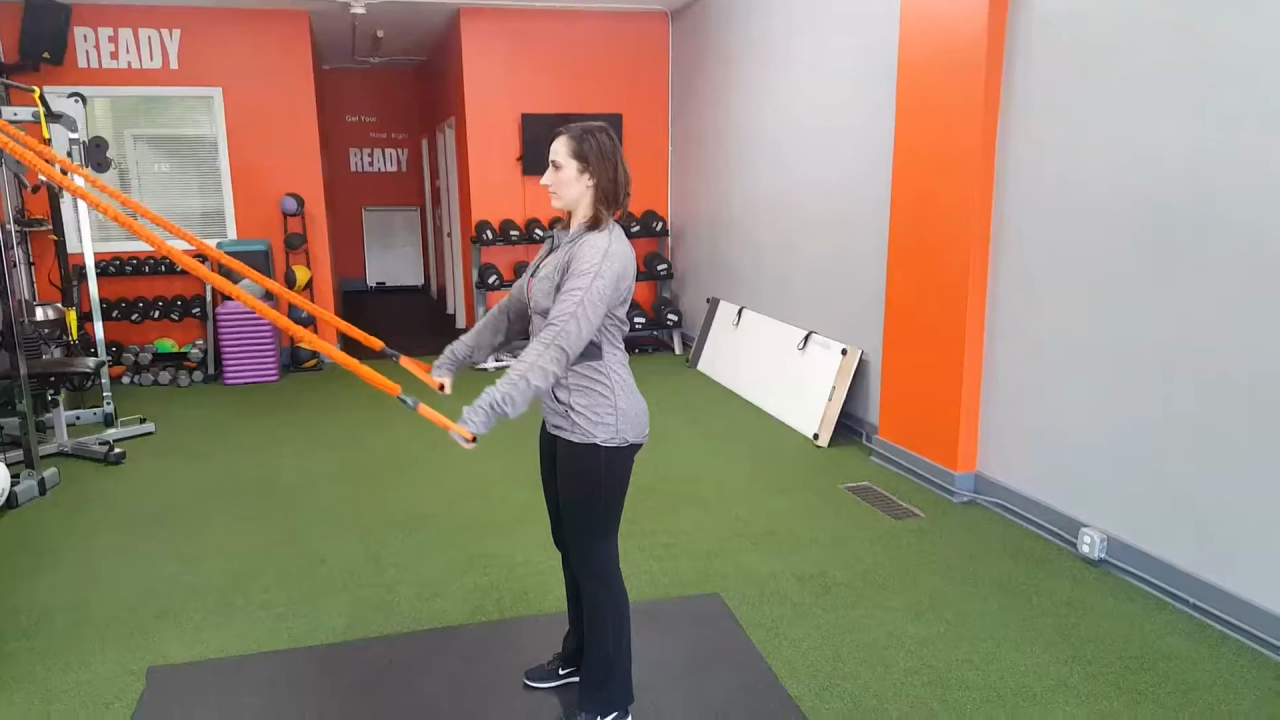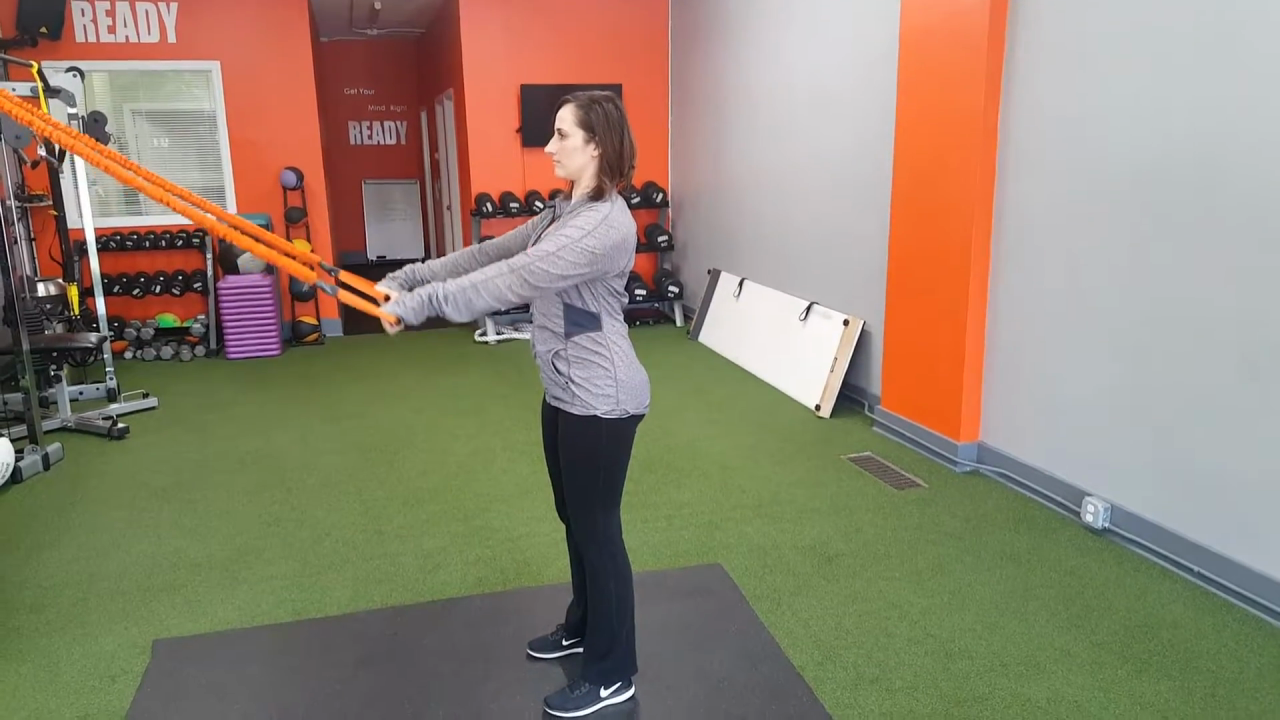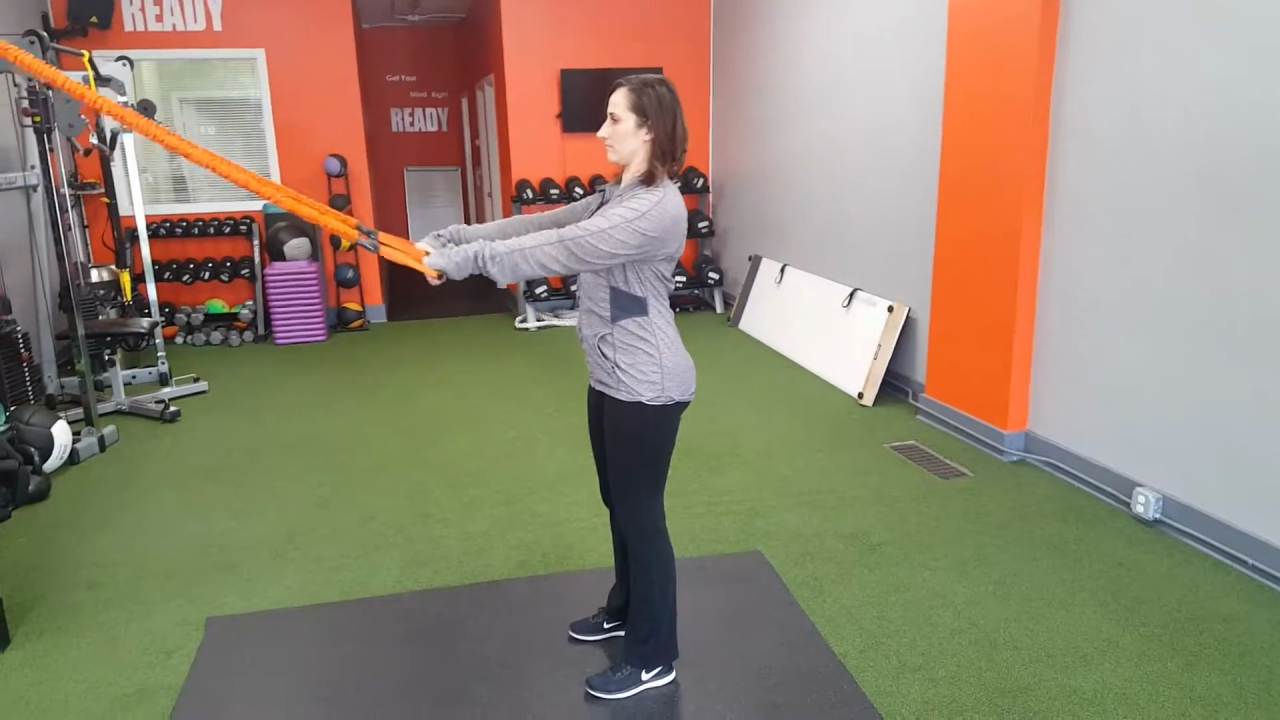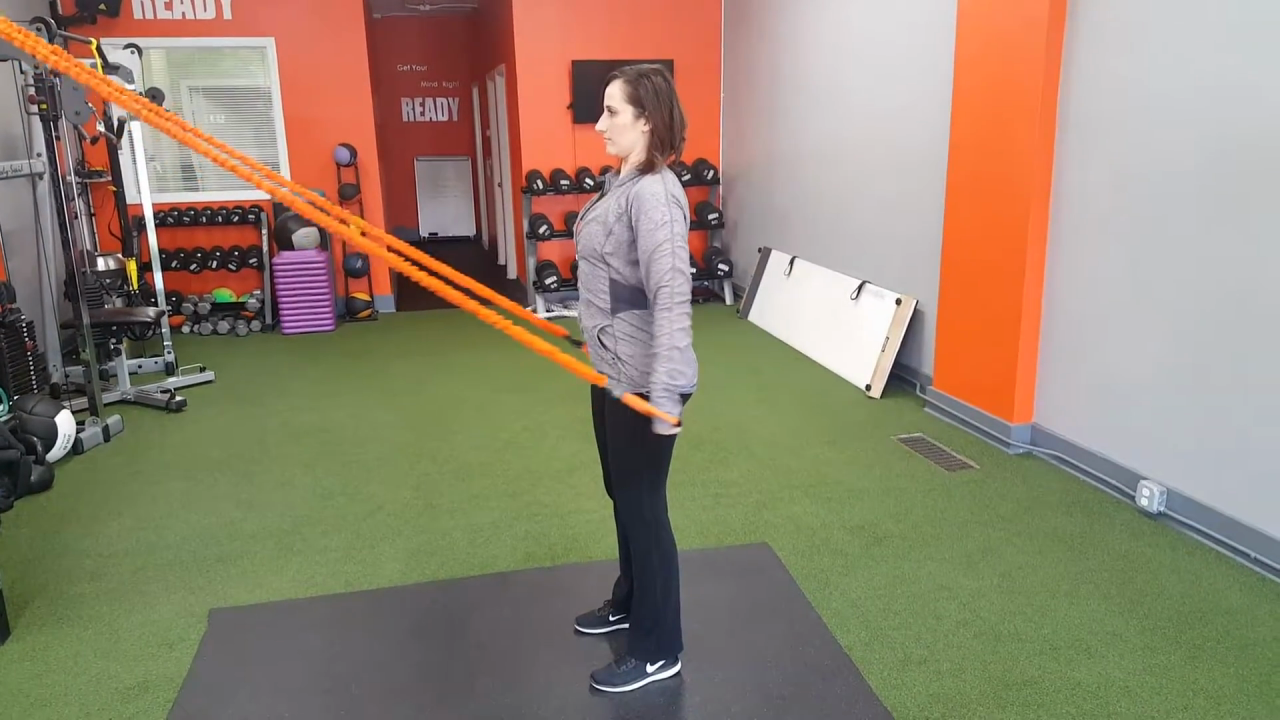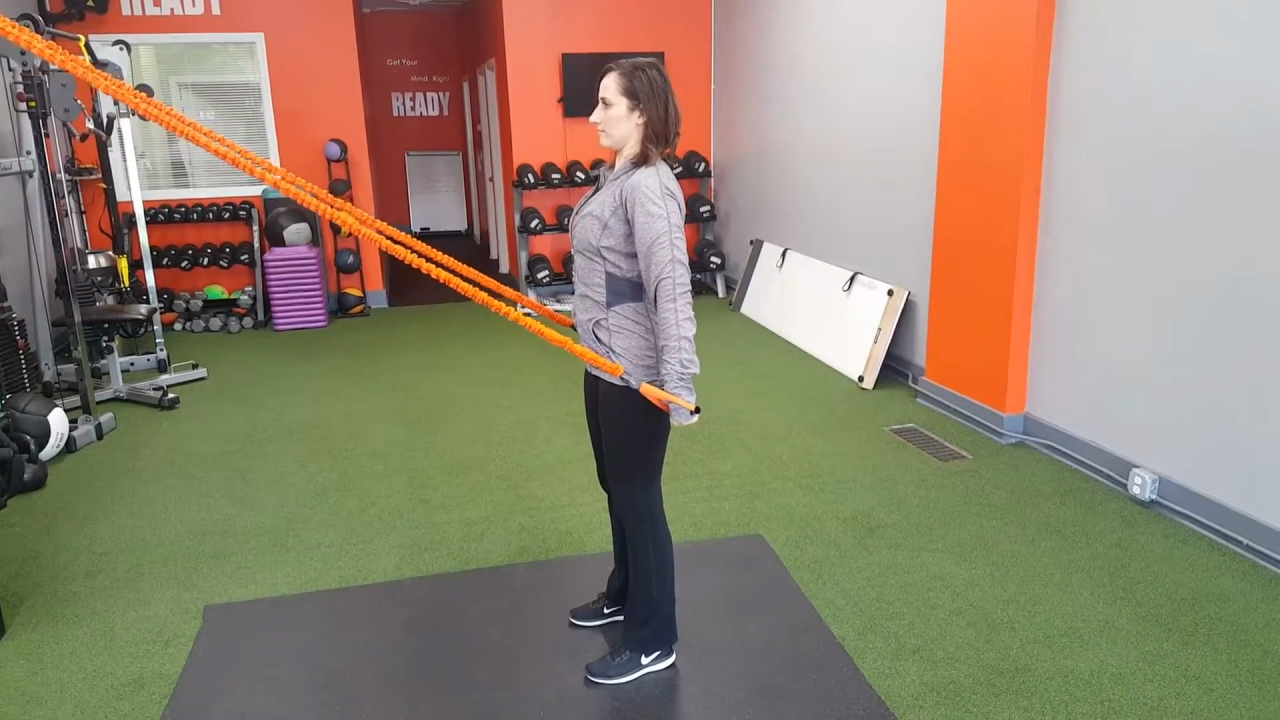
dt=1s
person 1, frame 1
left shoulder: (604, 252)
right shoulder: (564, 242)
left elbow: (559, 341)
right elbow: (512, 312)
left wrist: (484, 412)
right wrist: (451, 359)
left hip: (600, 429)
right hip: (564, 422)
left knee: (594, 557)
right knee: (570, 547)
right ankle: (580, 652)
person 1, frame 2
left shoulder: (606, 223)
right shoulder: (564, 211)
left elbow: (520, 278)
right elbow: (491, 254)
left wrist: (421, 304)
right wrist: (406, 278)
left hip: (601, 400)
right hip: (565, 393)
left knee: (597, 529)
right knee: (574, 519)
right ankle: (582, 626)
person 1, frame 3
left shoulder: (658, 208)
right shoulder: (617, 197)
left elbow: (563, 248)
right elbow: (543, 224)
left wrist: (464, 260)
right wrist: (451, 237)
left hip: (647, 386)
right hip: (612, 378)
left knee: (640, 513)
right knee: (618, 504)
left ankle: (653, 657)
right ankle: (624, 608)
person 1, frame 4
left shoulder: (653, 195)
right shoulder: (621, 184)
left elbow: (671, 298)
left wrist: (666, 392)
left hip: (644, 379)
right hip: (614, 369)
left knee: (642, 504)
right knee: (622, 495)
left ankle: (658, 650)
right ankle: (629, 600)
person 1, frame 5
left shoulder: (647, 187)
right shoulder: (616, 176)
left elbow: (672, 286)
left wrist: (678, 382)
right wrist: (587, 323)
left hip: (636, 373)
right hip: (606, 362)
left knee: (638, 498)
right knee: (616, 488)
left ankle: (653, 642)
right ankle: (625, 592)
